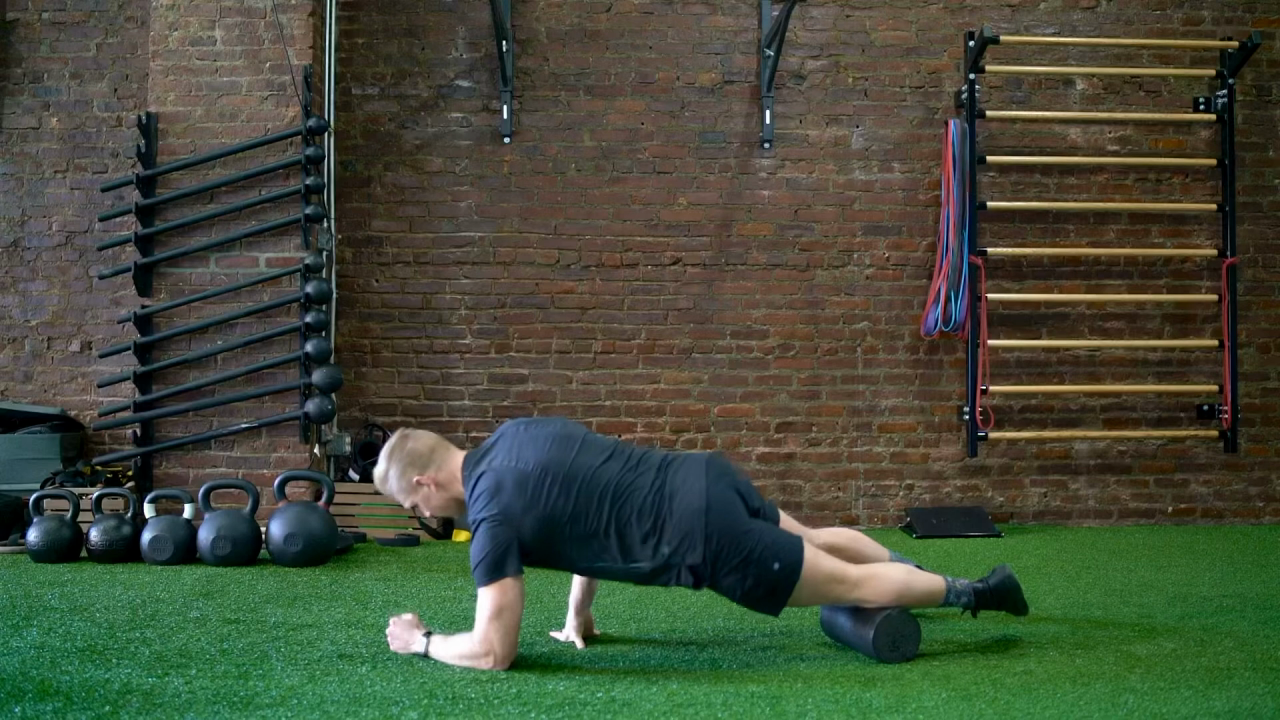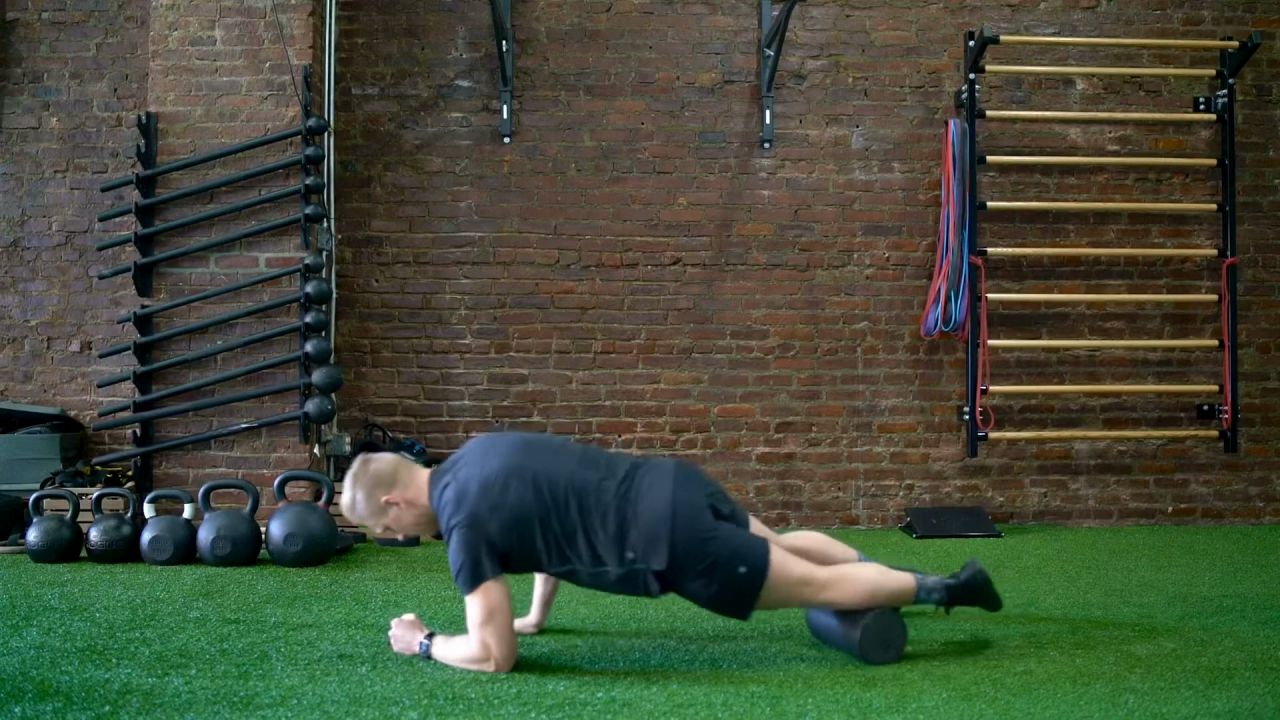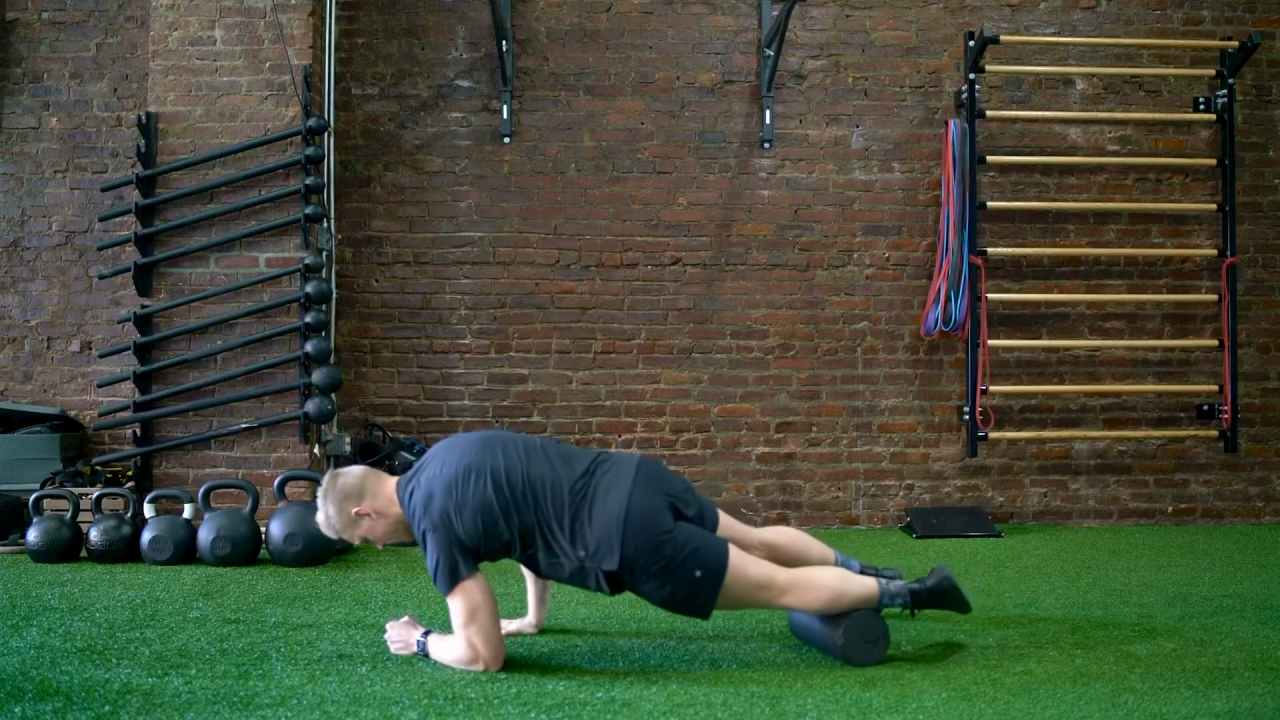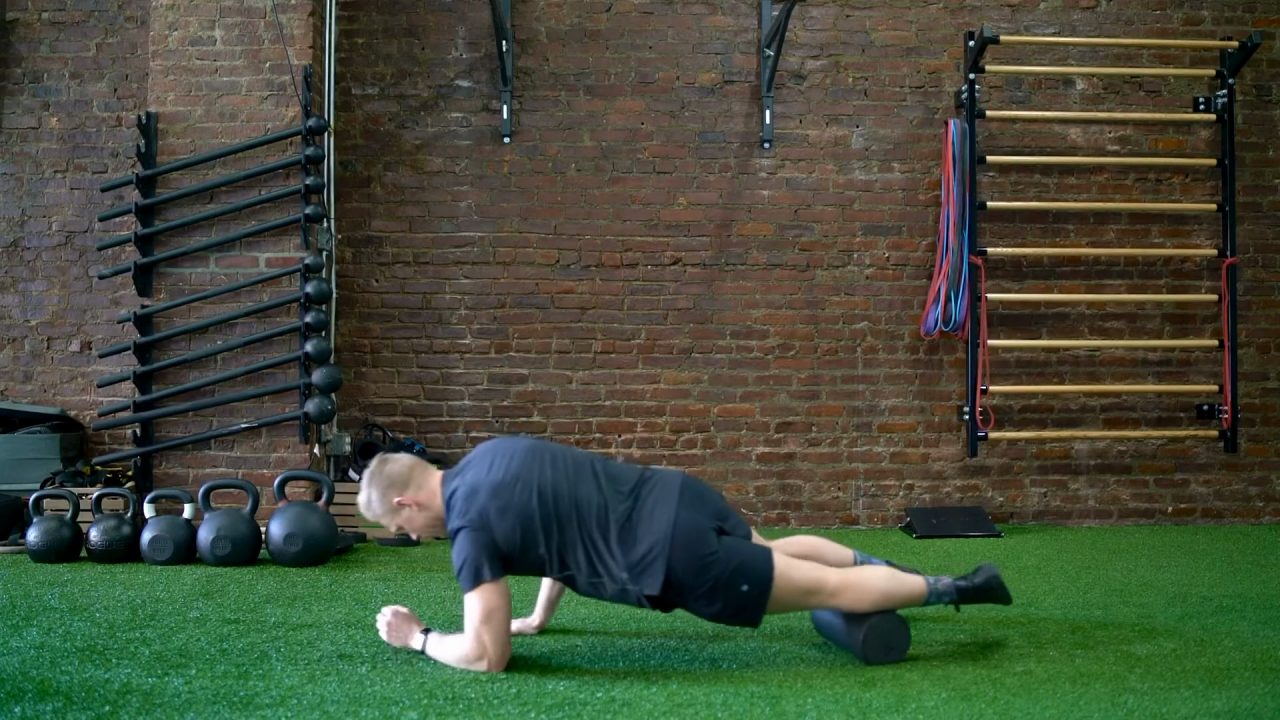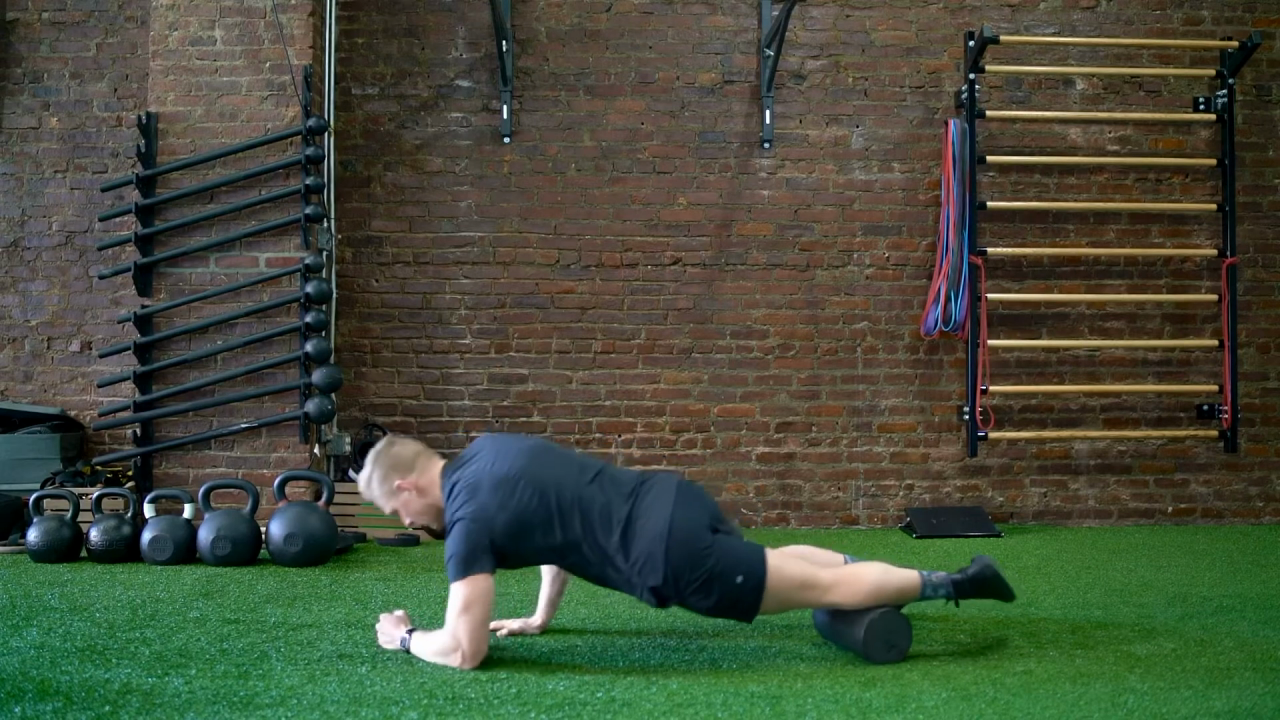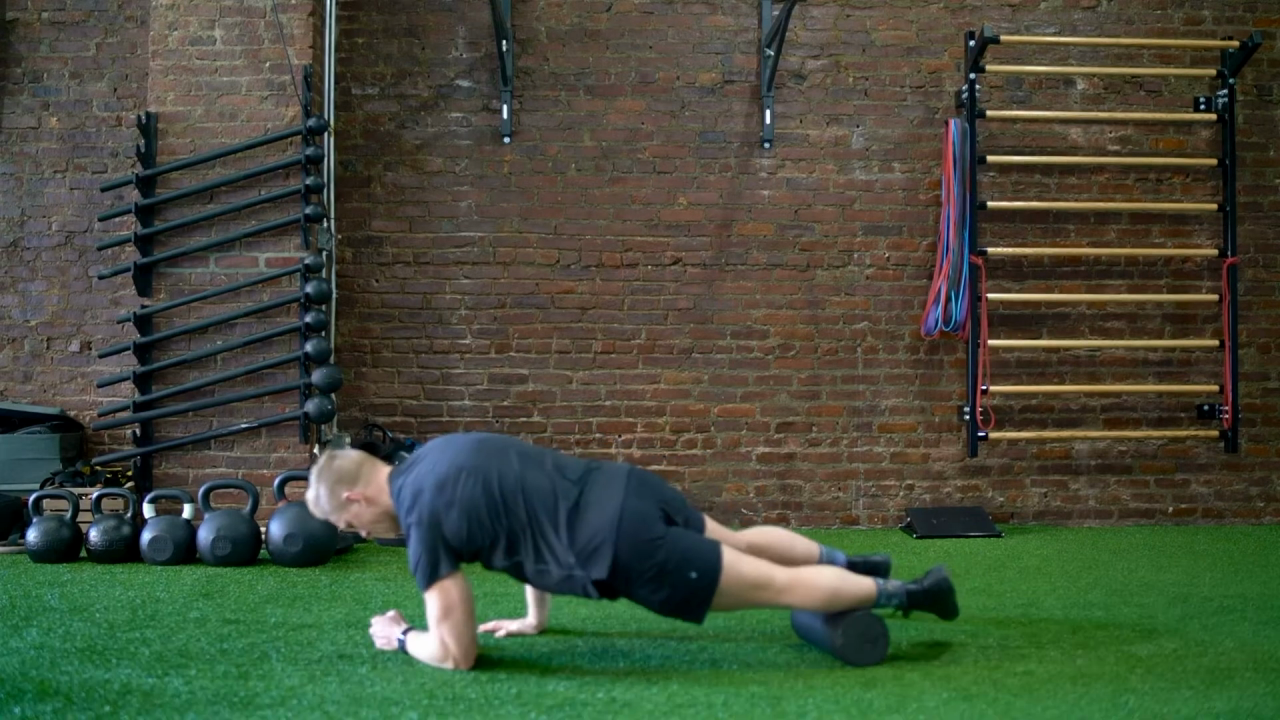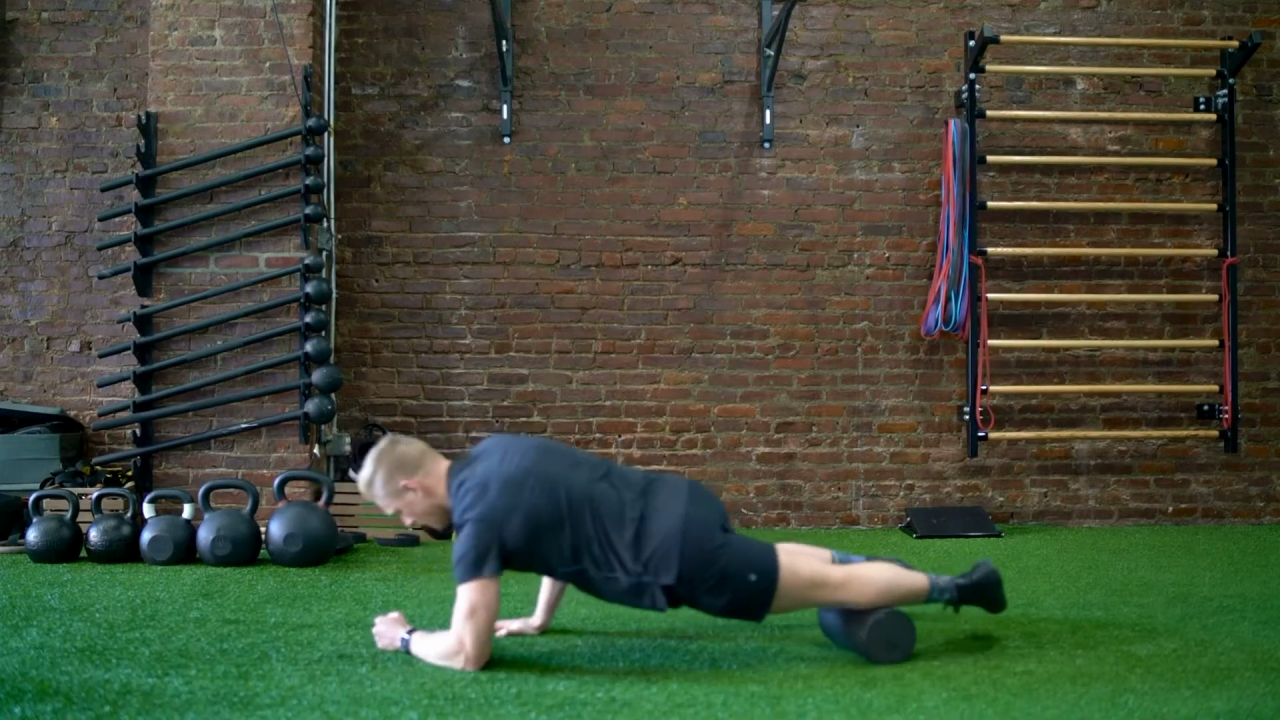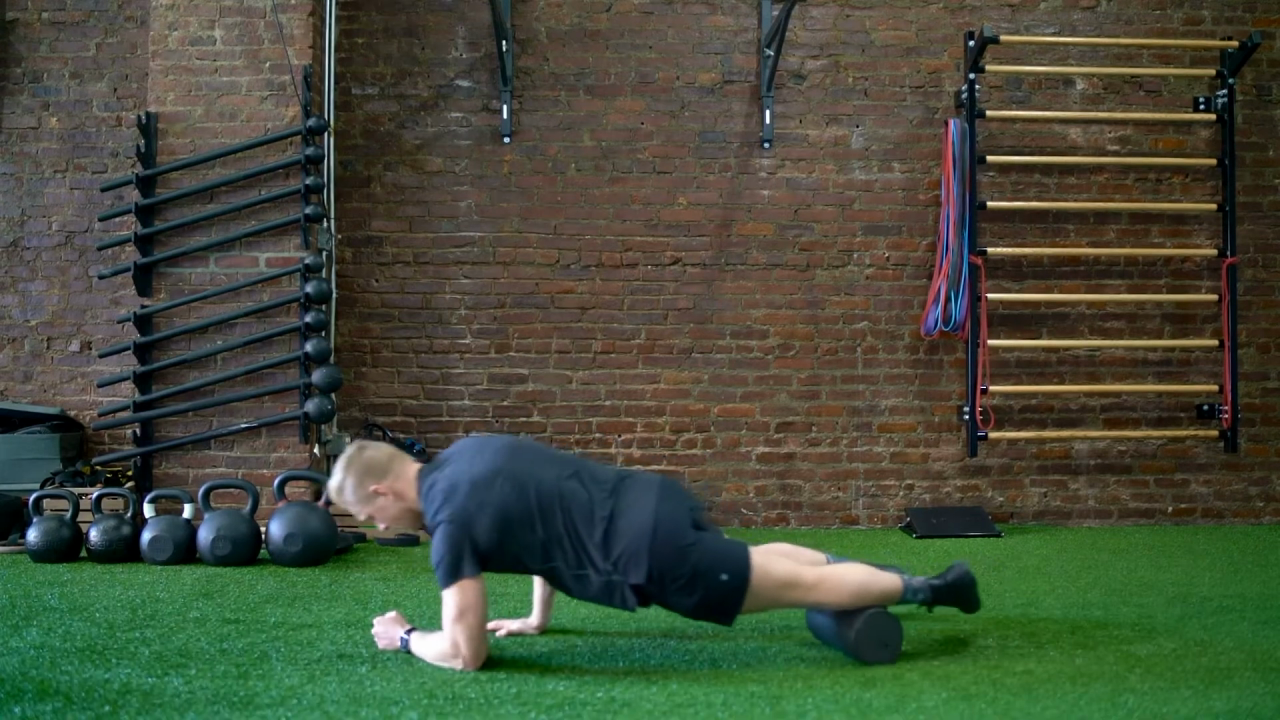
dt=0.5s
person 1, frame 1
left shoulder: (493, 513)
right shoulder: (514, 436)
left elbow: (493, 652)
left wrist: (423, 642)
right wrist: (578, 611)
left hip: (704, 535)
right hip: (703, 481)
left knee: (847, 587)
right knee: (811, 540)
left ankle: (974, 592)
right ankle: (909, 568)
person 1, frame 2
left shoulder: (464, 521)
right shoulder: (477, 455)
left elbow: (494, 654)
left wrist: (425, 644)
right wrist: (538, 614)
left hip: (670, 536)
right hip: (673, 486)
left knee: (816, 584)
right knee: (778, 543)
left ankle: (946, 588)
right ankle: (885, 573)
person 1, frame 3
left shoulder: (435, 523)
right shoulder: (445, 460)
left elbow: (484, 655)
left wrist: (420, 641)
right wrist: (535, 616)
left hip: (632, 535)
right hip: (638, 479)
left knee: (778, 588)
right knee: (756, 540)
left ankle: (908, 593)
right ankle: (859, 570)
person 1, frame 4
left shoulder: (470, 524)
right shoulder: (490, 456)
left elbow: (486, 655)
left wrist: (416, 637)
right wrist: (539, 617)
left hip: (674, 554)
right hip: (677, 497)
left knee: (824, 590)
right knee: (770, 548)
left ankle: (958, 588)
right ankle: (867, 562)
person 1, frame 5
left shoulder: (469, 516)
right shoulder: (488, 451)
left elbow: (463, 650)
left wrist: (403, 638)
right wrist: (541, 617)
left hip: (669, 553)
right hip: (672, 501)
left knee: (819, 589)
right knee: (774, 559)
left ankle: (952, 582)
right ankle: (866, 570)
person 1, frame 6
left shoulder: (421, 519)
right shoulder: (438, 456)
left elbow: (457, 653)
left wrist: (401, 637)
right wrist: (535, 618)
left hip: (621, 542)
right hip: (626, 488)
left knee: (772, 587)
right knee: (732, 540)
left ankle: (906, 593)
right ankle: (849, 563)
person 1, frame 7
left shoulder: (478, 516)
right shoulder: (493, 453)
left elbow: (467, 653)
left wrist: (404, 638)
right wrist: (538, 618)
left hip: (676, 554)
right hip: (675, 503)
left knee: (823, 588)
right knee: (762, 558)
left ankle: (957, 587)
right ankle: (855, 562)
person 1, frame 8
left shoulder: (452, 519)
right shoulder: (466, 454)
left elbow: (465, 653)
left wrist: (405, 637)
right wrist: (538, 618)
left hip: (649, 551)
right hip: (653, 500)
left knee: (801, 589)
right knee: (748, 554)
left ankle: (930, 587)
right ankle: (853, 568)
